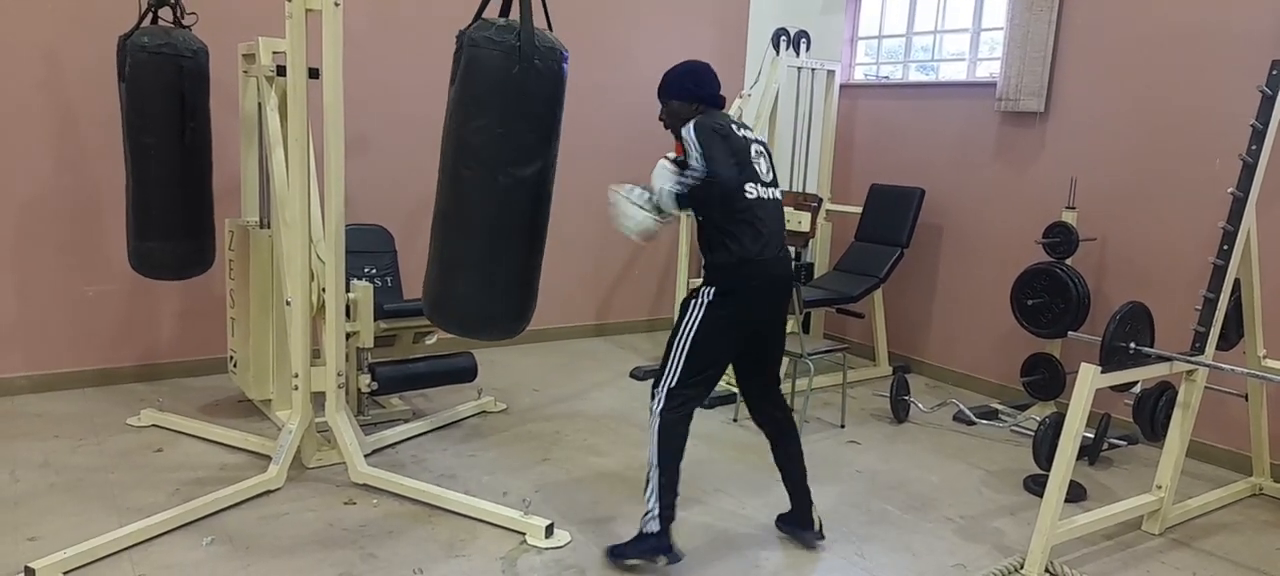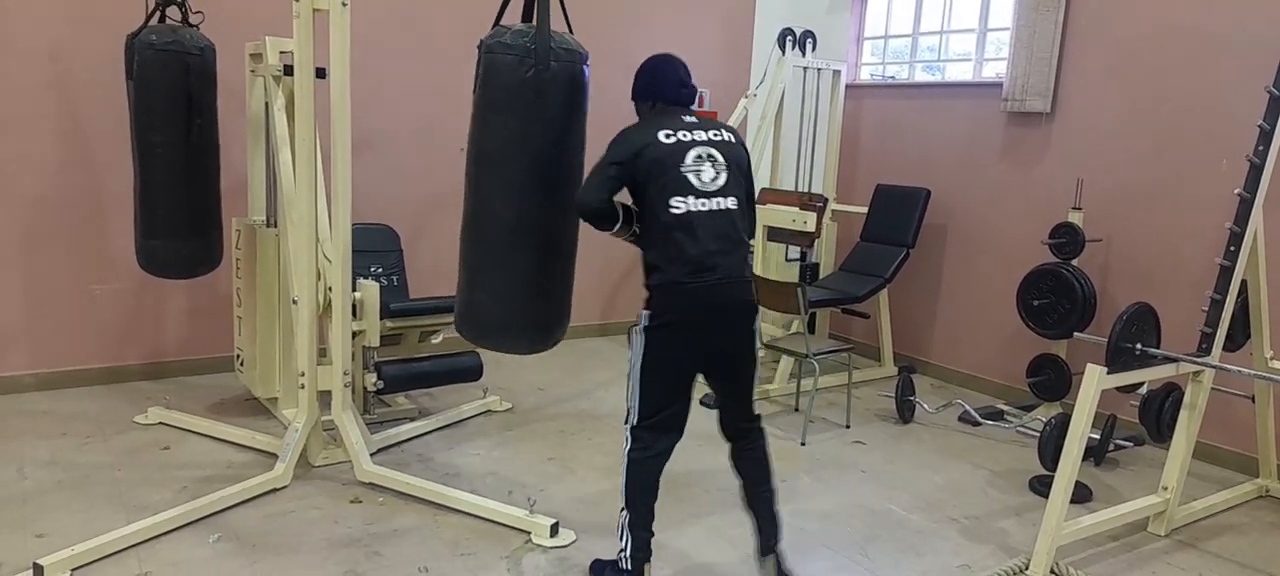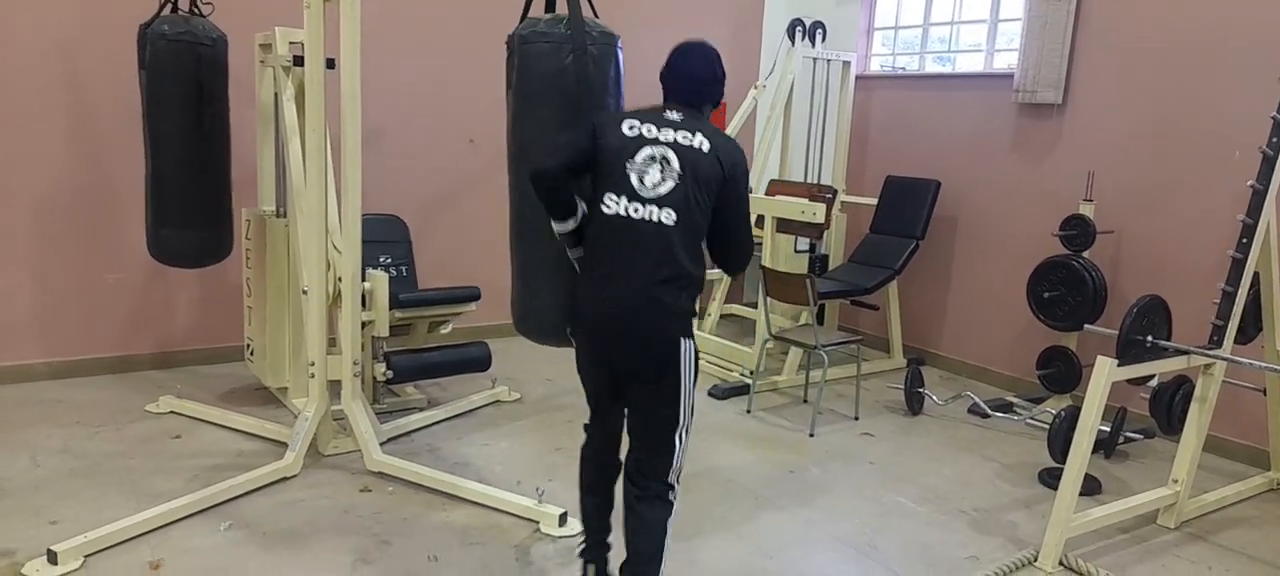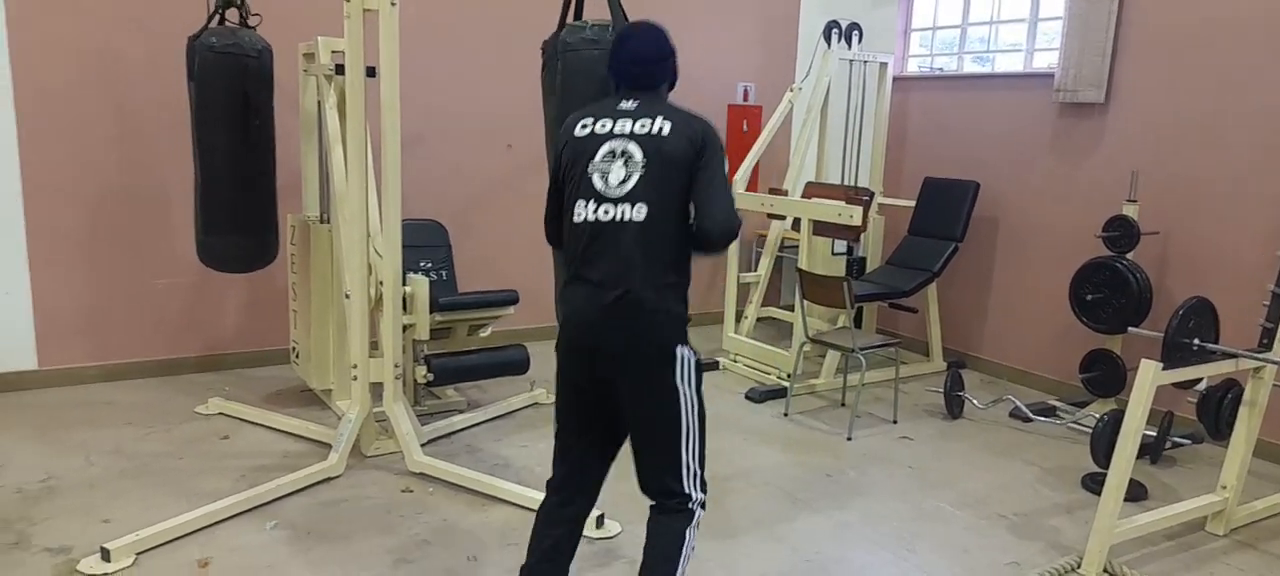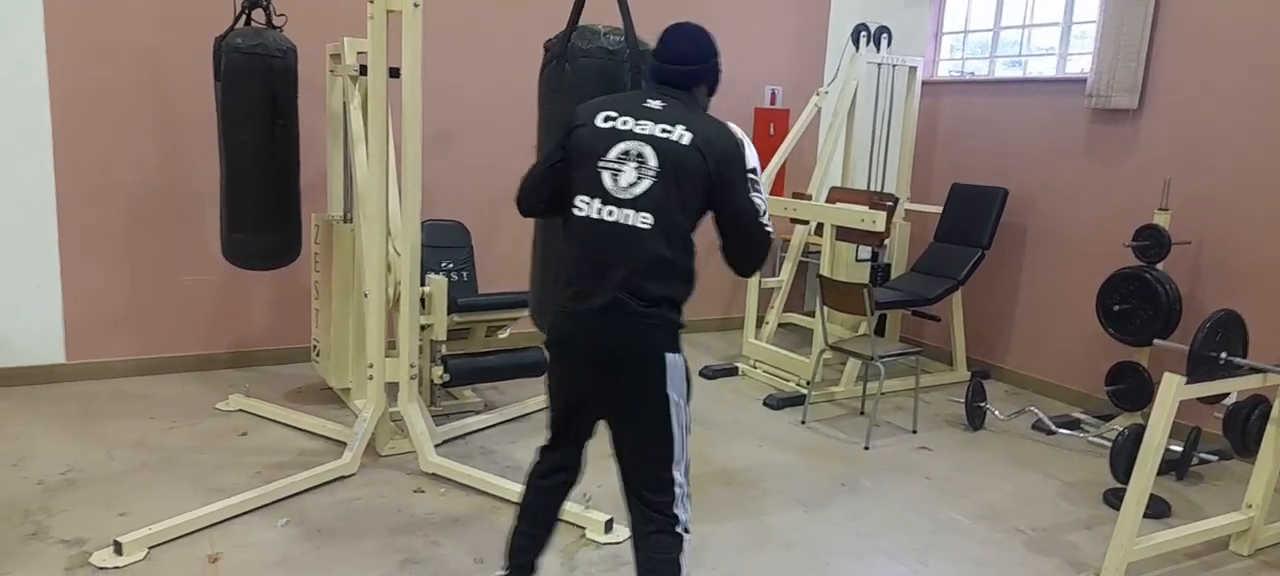
dt=0.4s
person 1, frame 1
left shoulder: (699, 131)
right shoulder: (746, 136)
left elbow: (711, 181)
left wrist: (666, 201)
left hip: (731, 285)
right hip: (776, 279)
left knee: (673, 400)
right knee: (767, 397)
left ankle: (656, 534)
right ankle: (804, 516)
person 1, frame 2
left shoulder: (637, 139)
right shoulder: (732, 138)
left elbow: (589, 203)
left wrist: (629, 223)
left hip: (673, 304)
right hip: (736, 300)
left knee: (649, 435)
right knee: (743, 427)
person 1, frame 3
left shoulder: (612, 124)
right shoulder: (723, 151)
left elbow: (544, 172)
right elbow: (735, 257)
left wrist: (572, 225)
left hip: (594, 311)
right hip: (662, 322)
left knee: (601, 434)
right knee: (655, 473)
person 1, frame 4
left shoulder: (575, 130)
right shoulder: (692, 131)
right elbow: (716, 231)
right wrist: (676, 224)
left hip: (580, 326)
right hip: (653, 331)
left knee: (570, 476)
right knee: (675, 493)
person 1, frame 5
left shoulder: (595, 115)
right shoulder: (715, 141)
left elbow: (531, 199)
right elbow: (747, 257)
right wrist: (752, 191)
left hip: (572, 326)
right hip: (644, 339)
left knee: (559, 455)
right knee: (658, 507)
